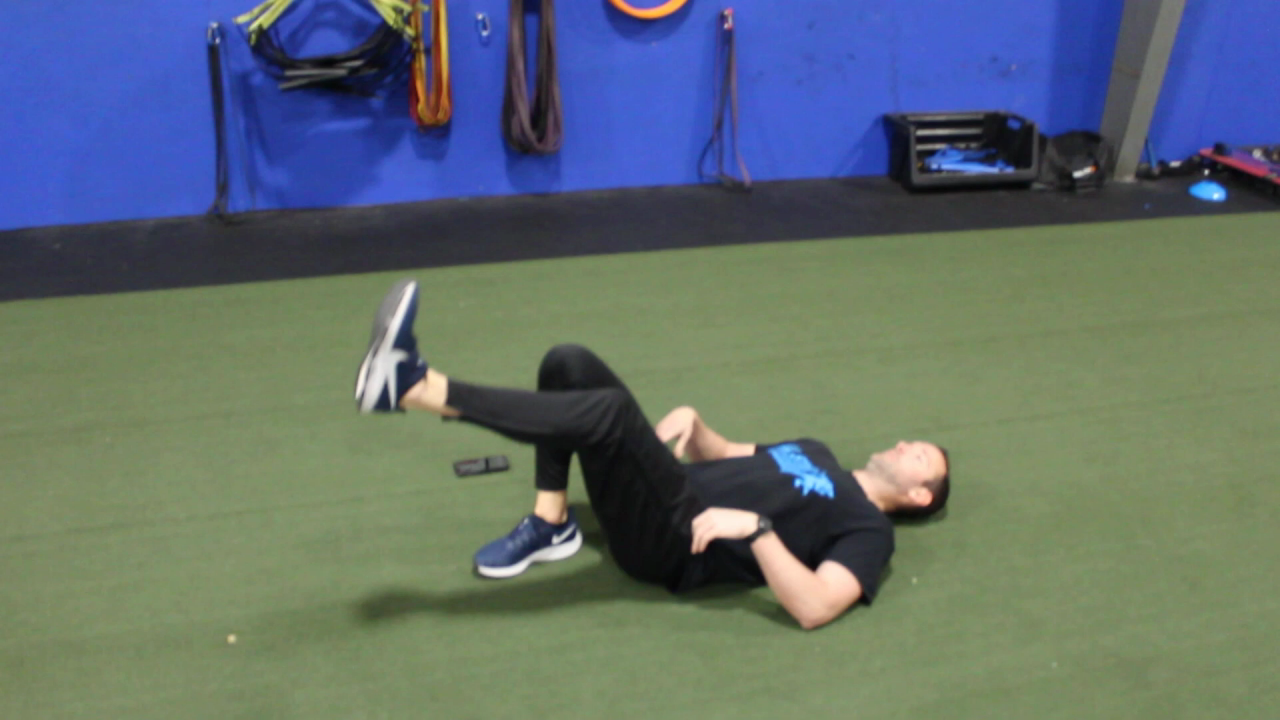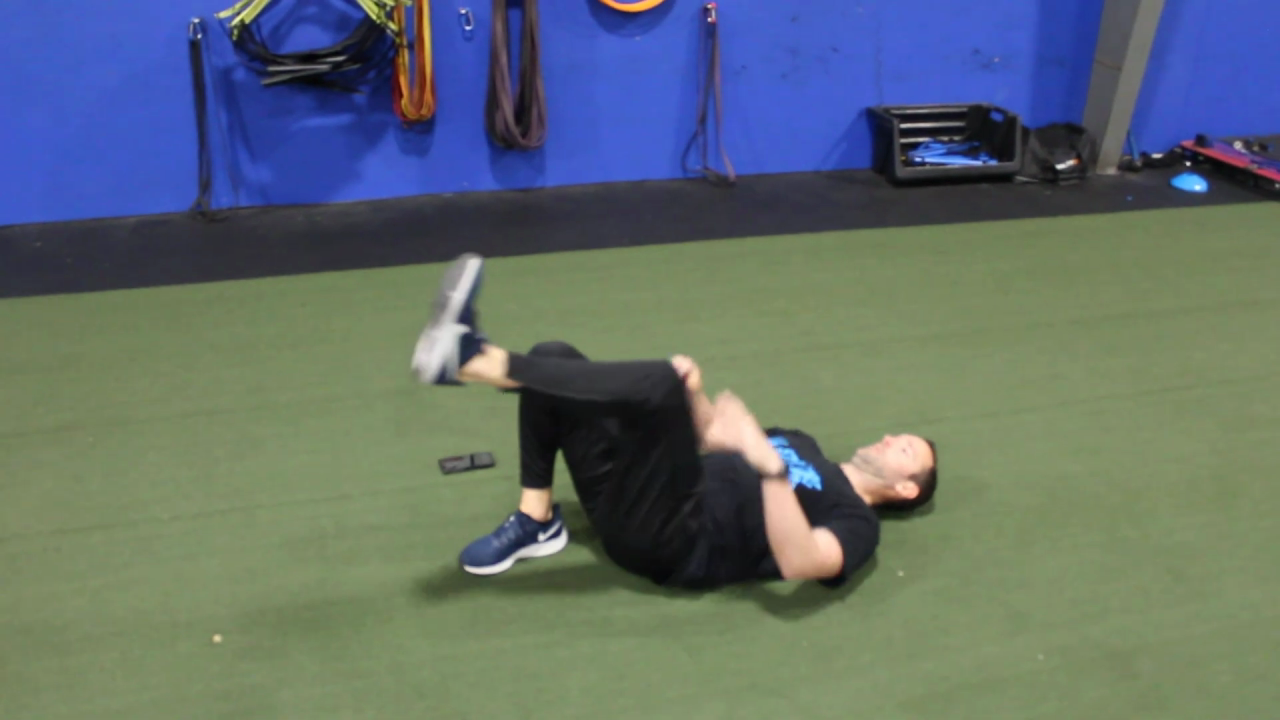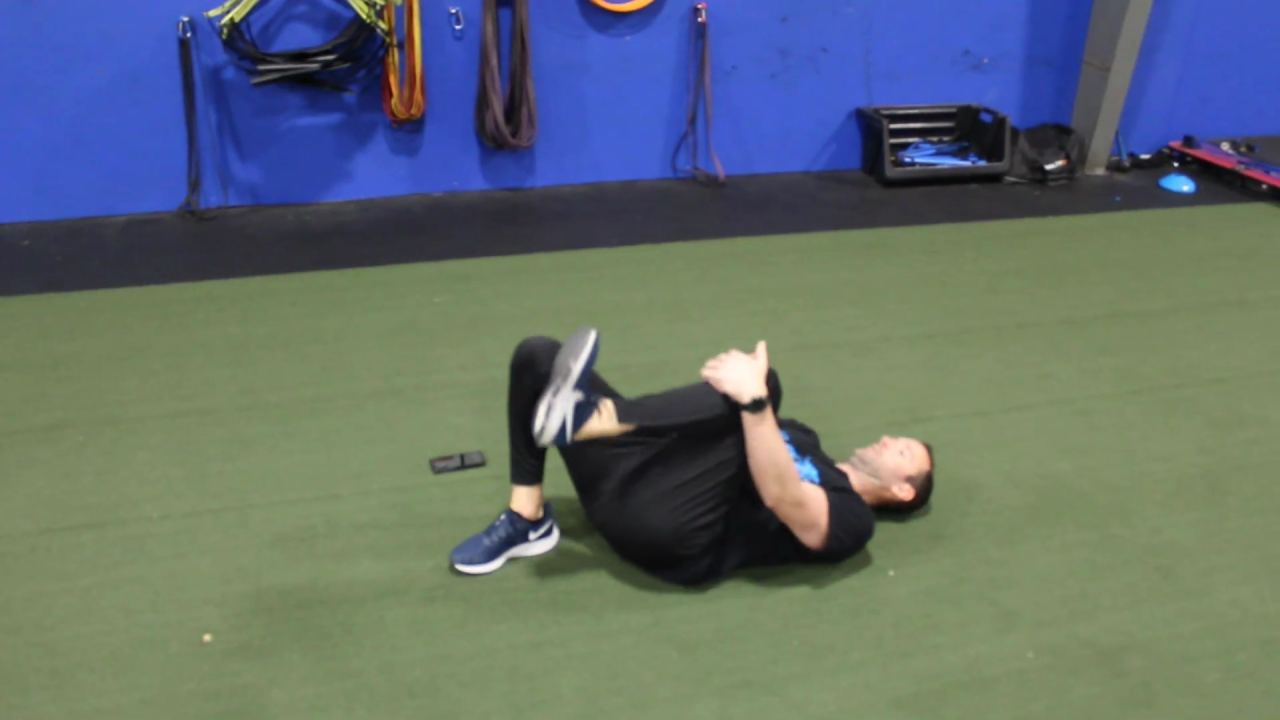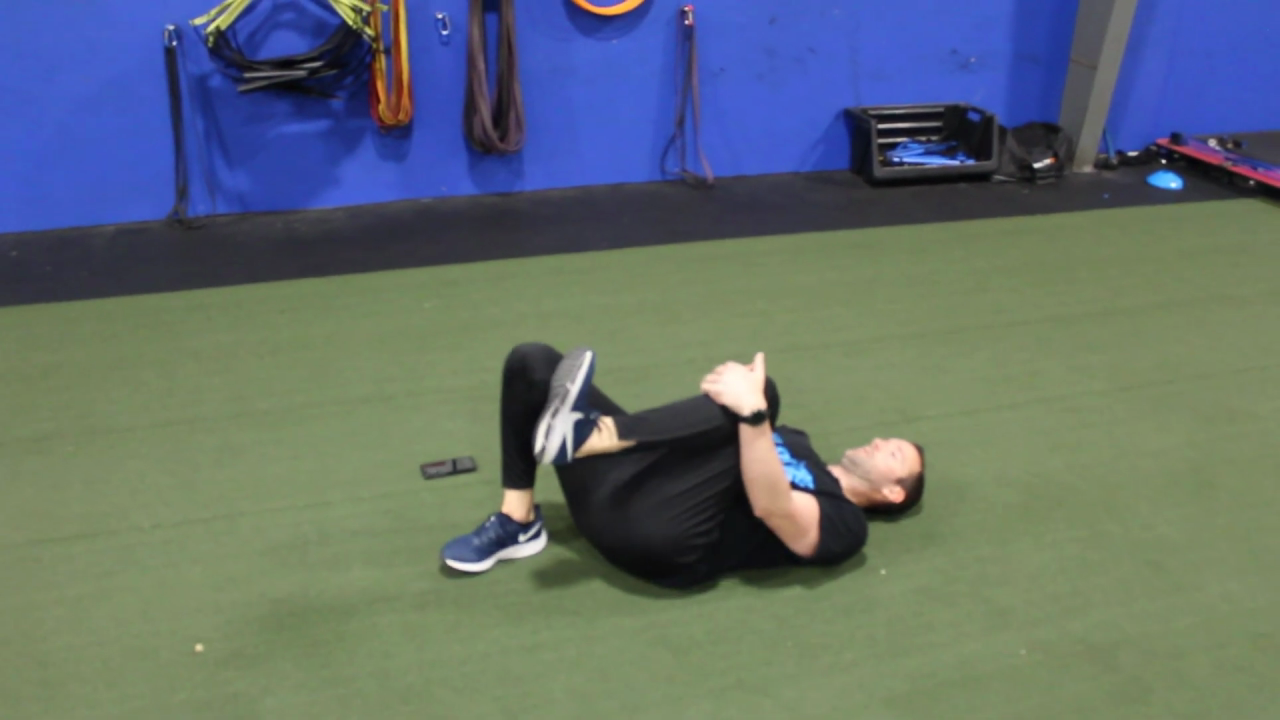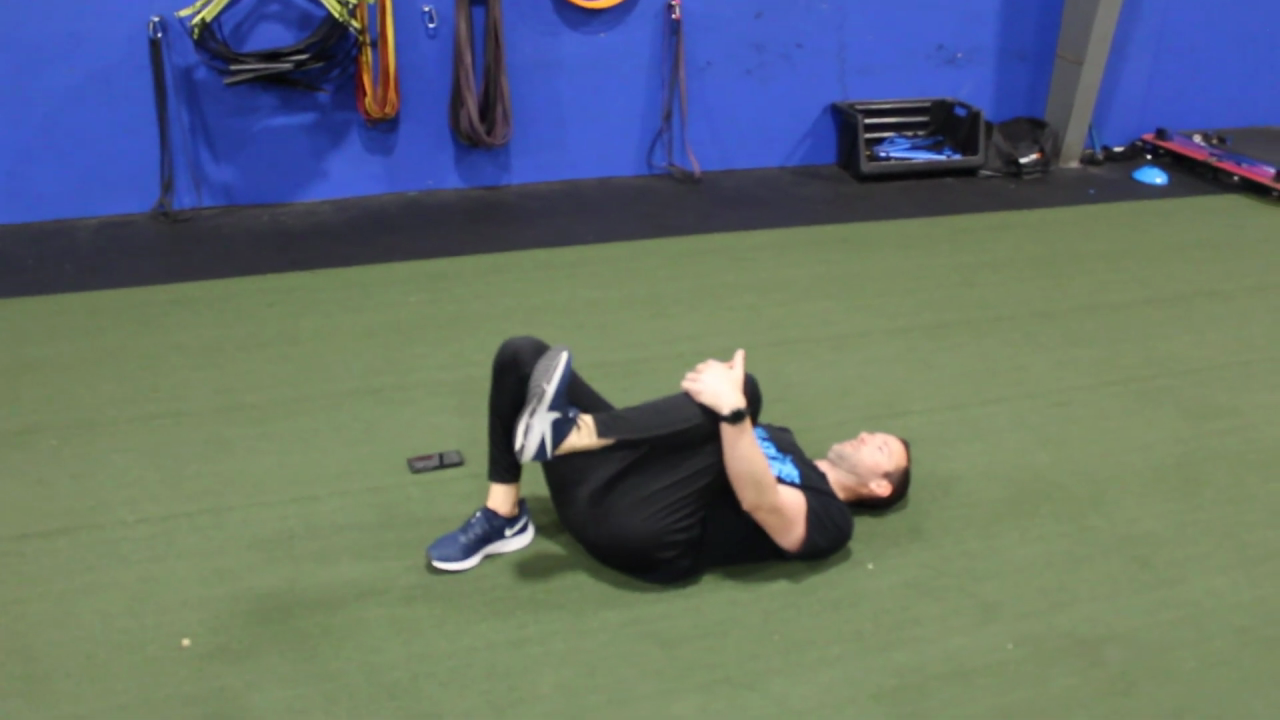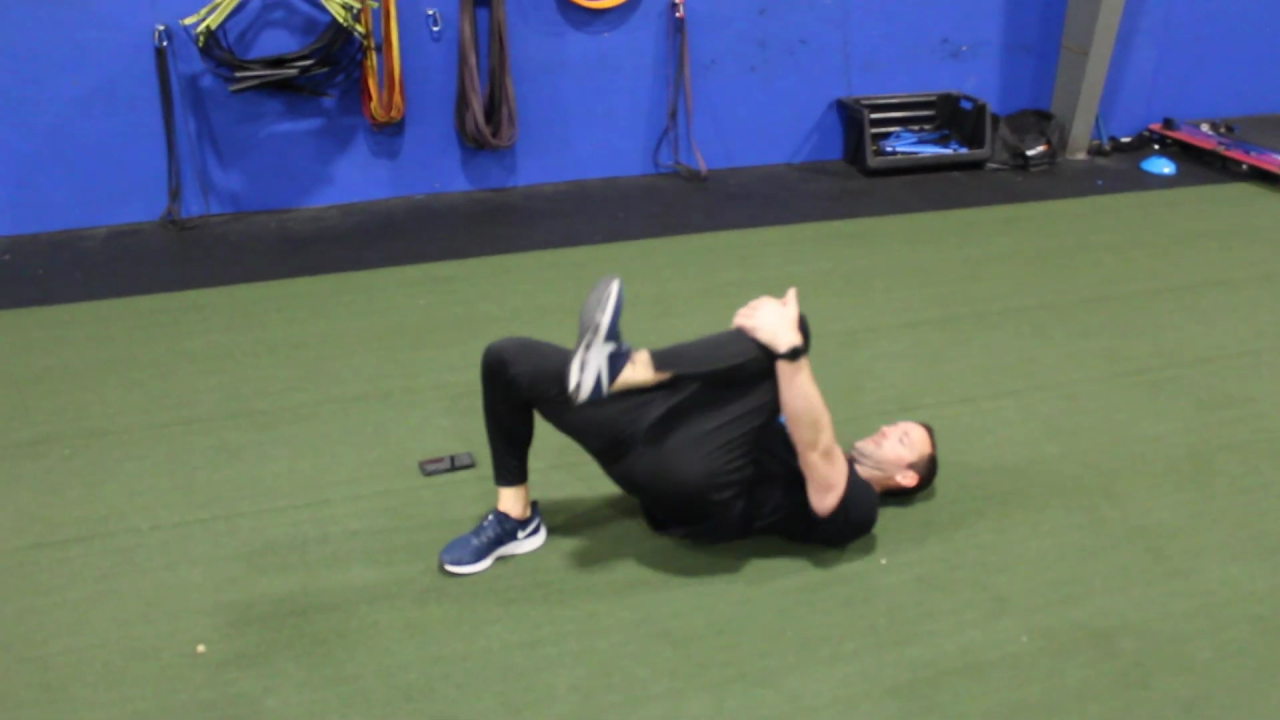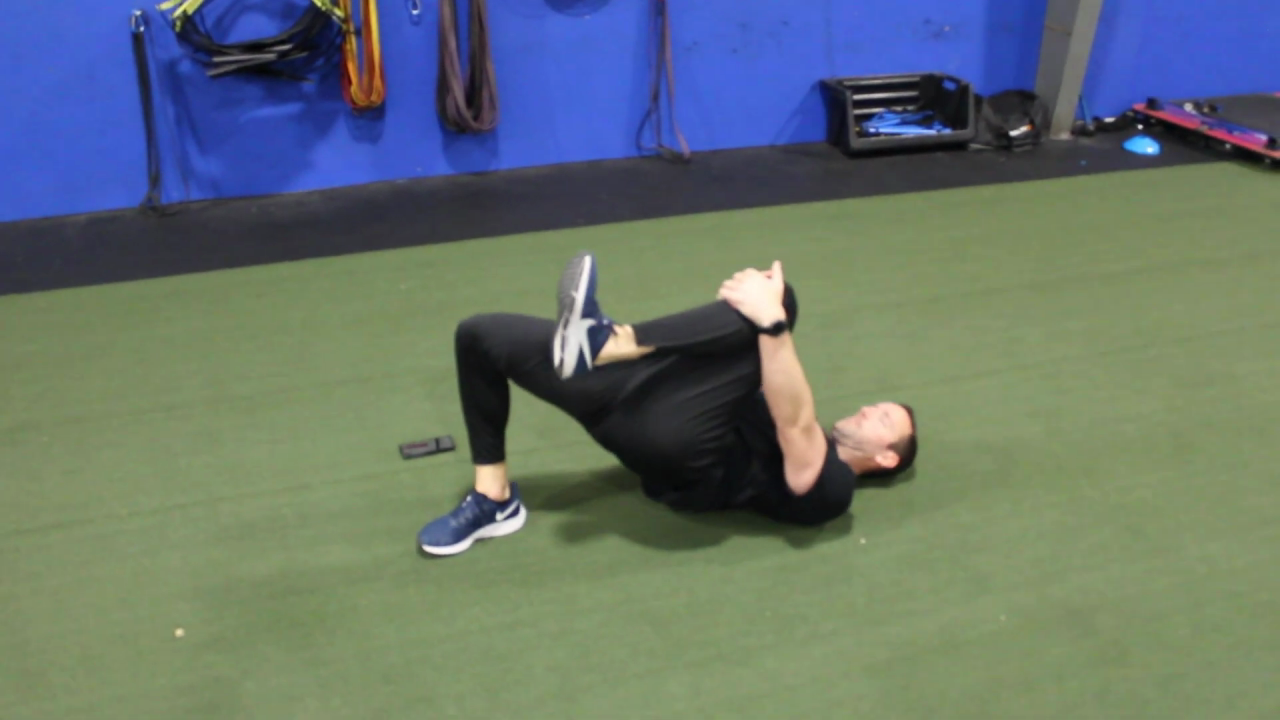
dt=0.5s
person 1, frame 1
left shoulder: (868, 531)
right shoulder: (816, 453)
left elbow: (813, 607)
right elbow: (724, 455)
left wrist: (753, 528)
right wrist: (692, 418)
left hip: (674, 539)
right hip: (677, 495)
left knee: (607, 412)
right knee: (570, 364)
left ankle: (415, 387)
right ankle: (549, 525)
person 1, frame 2
left shoulder: (856, 521)
right shoulder: (801, 442)
left elbow: (798, 565)
right elbow: (709, 438)
left wrist: (769, 466)
right wrist: (692, 389)
left hip: (668, 539)
right hip: (622, 493)
left knee: (657, 385)
right knee: (552, 357)
left ankle: (474, 362)
right ankle: (536, 521)
person 1, frame 3
left shoulder: (852, 520)
right shoulder: (805, 441)
left elbow: (780, 496)
left wrist: (753, 397)
right wrist: (732, 382)
left hip: (668, 530)
right hip: (630, 485)
left knee: (760, 389)
right knee: (538, 356)
left ankle: (589, 419)
right ankle: (525, 520)
person 1, frame 4
left shoulder: (844, 525)
right shoulder: (796, 445)
left elbow: (770, 508)
left wrist: (752, 409)
right wrist: (733, 393)
left hip: (659, 534)
right hip: (624, 486)
left knee: (758, 403)
right knee: (532, 361)
left ankle: (589, 436)
right ankle: (515, 523)
person 1, frame 5
left shoulder: (829, 521)
right shoulder: (782, 444)
left elbow: (759, 502)
left wrist: (732, 408)
right wrist: (715, 391)
left hip: (645, 530)
right hip: (610, 485)
left knee: (739, 396)
right knee: (522, 354)
left ankle: (566, 433)
right ankle: (502, 519)
person 1, frame 6
left shoulder: (853, 506)
right shoulder: (815, 457)
left elbow: (815, 445)
left wrist: (789, 346)
right wrist: (759, 333)
left hip: (695, 478)
right hip: (656, 434)
left knee: (788, 334)
right knee: (507, 358)
left ankle: (617, 373)
right ankle: (514, 520)
person 1, frame 7
left shoulder: (829, 486)
right shoulder: (795, 438)
left elbow: (796, 424)
left wrist: (771, 322)
right wrist: (741, 307)
left hip: (678, 437)
right hip: (638, 403)
left knee: (775, 306)
right knee: (480, 334)
left ankle: (604, 344)
right ankle: (493, 500)
